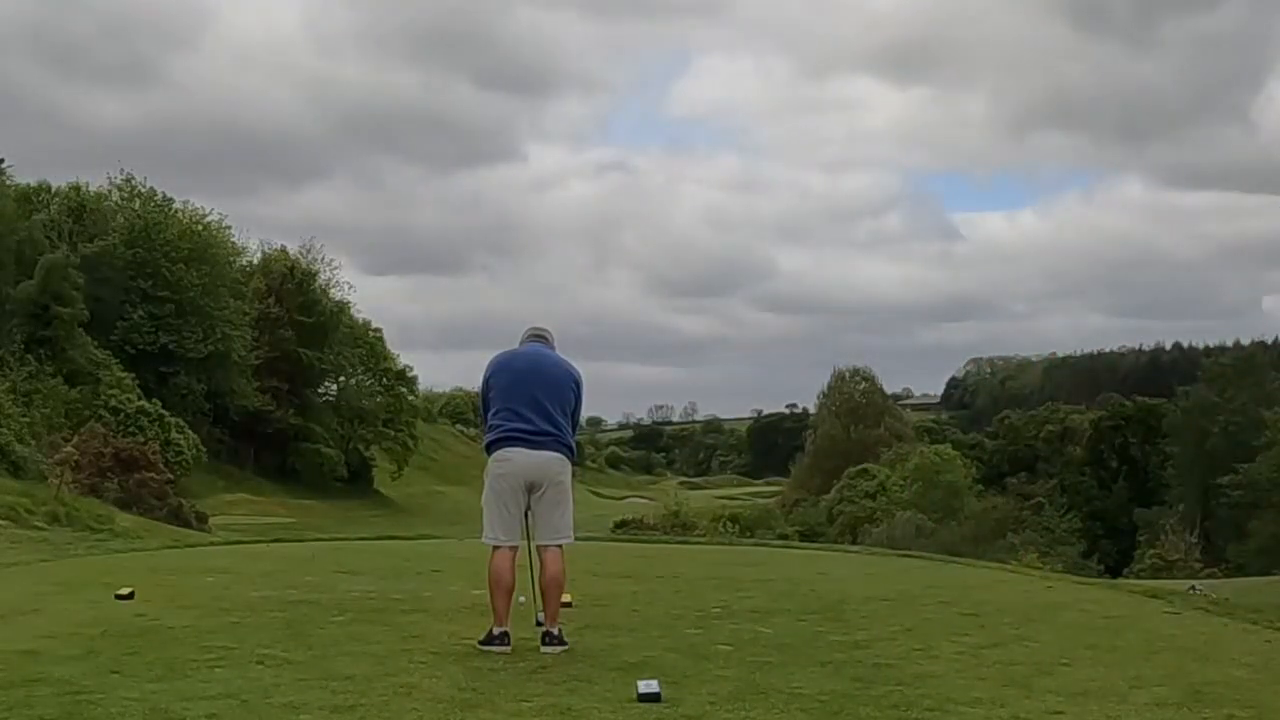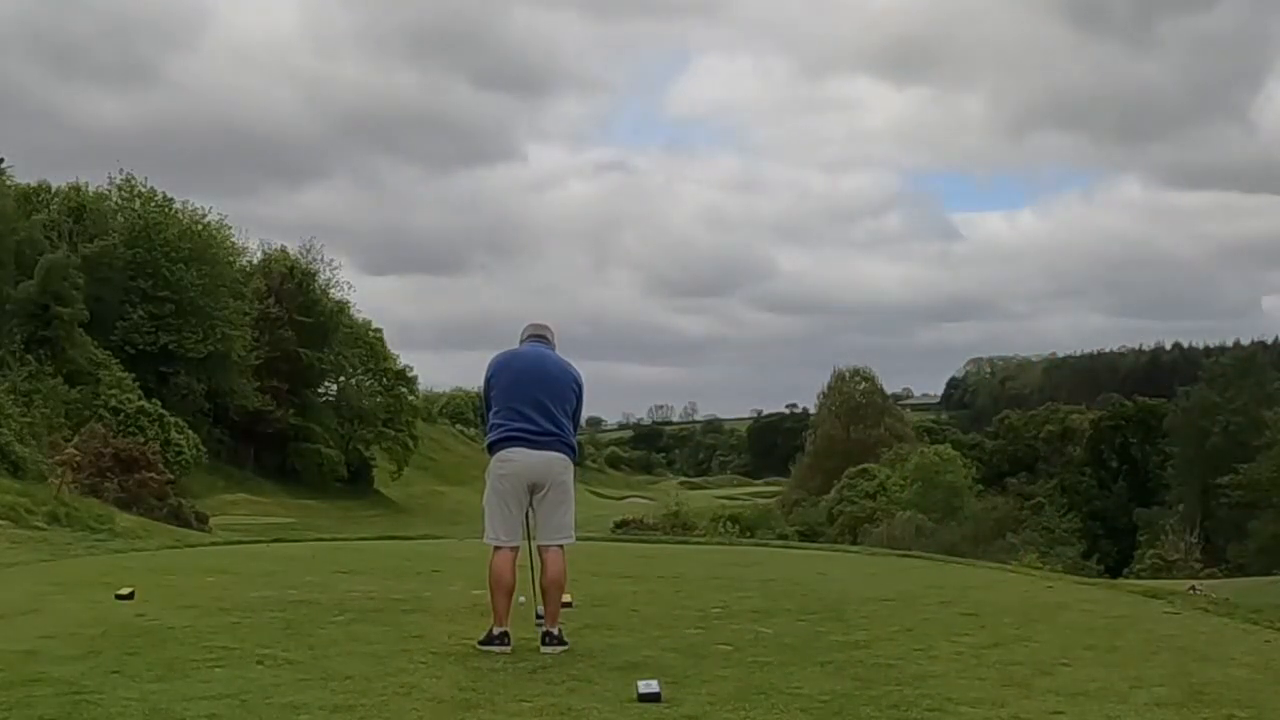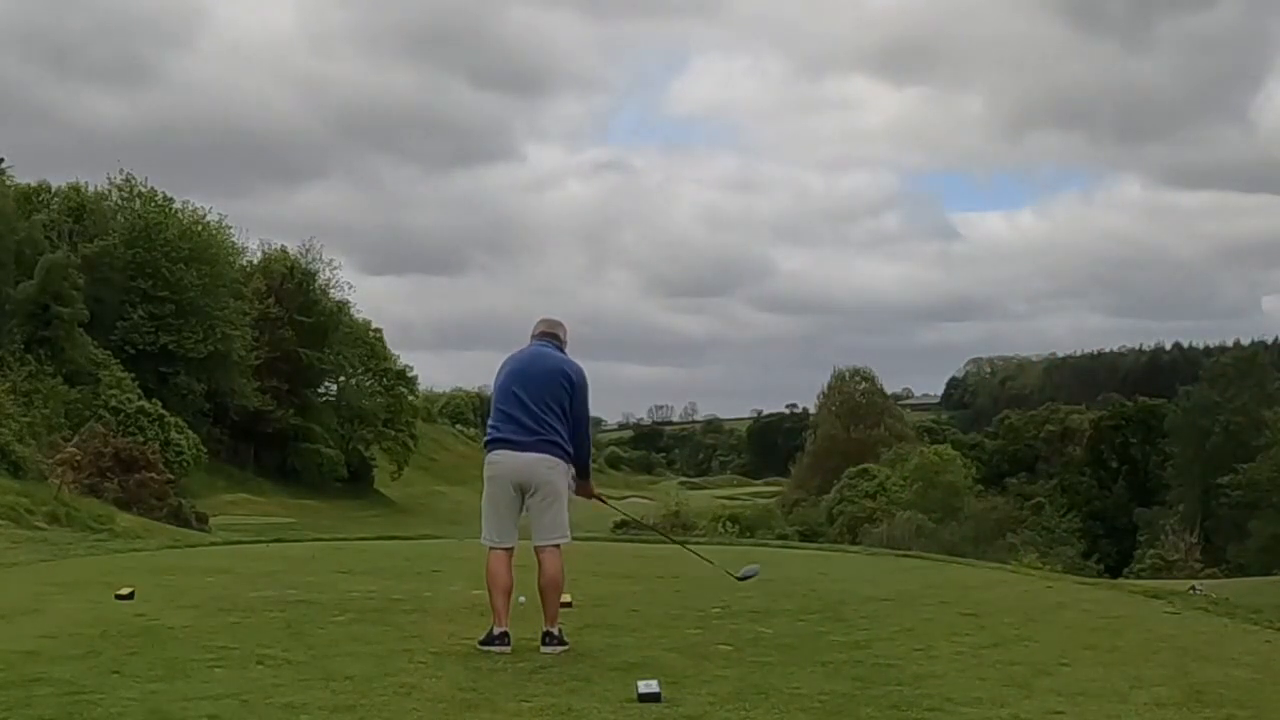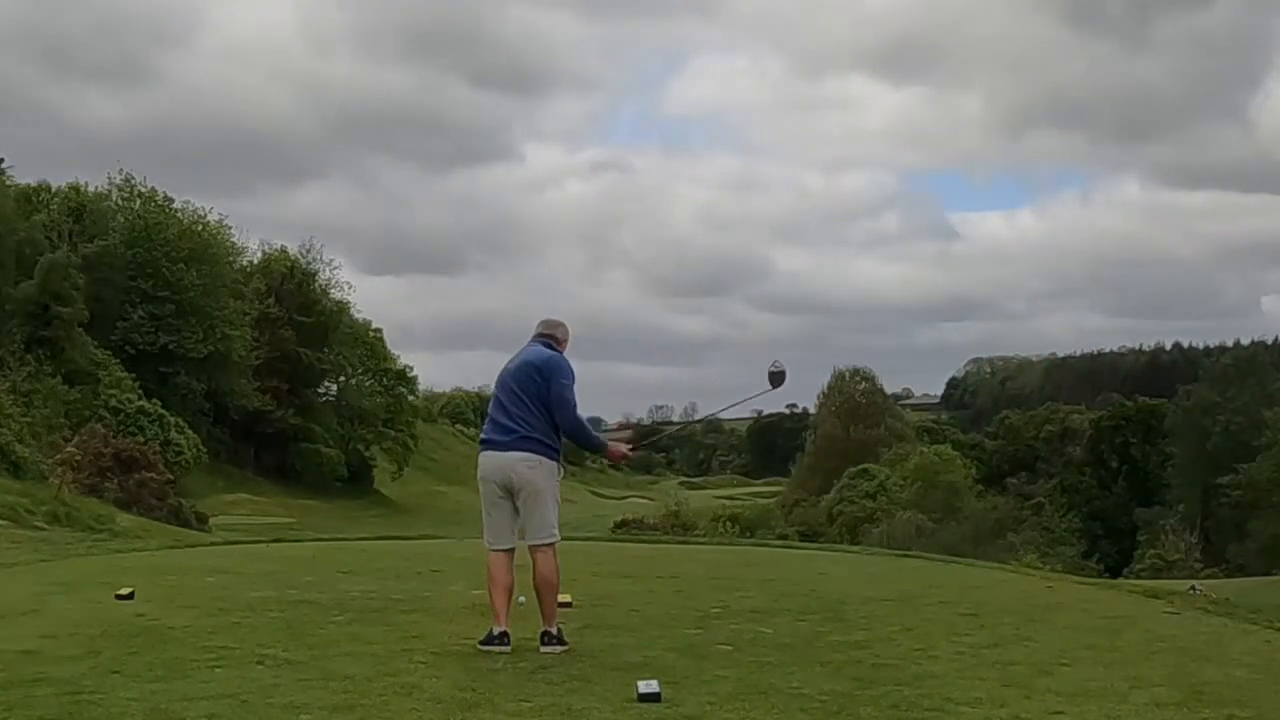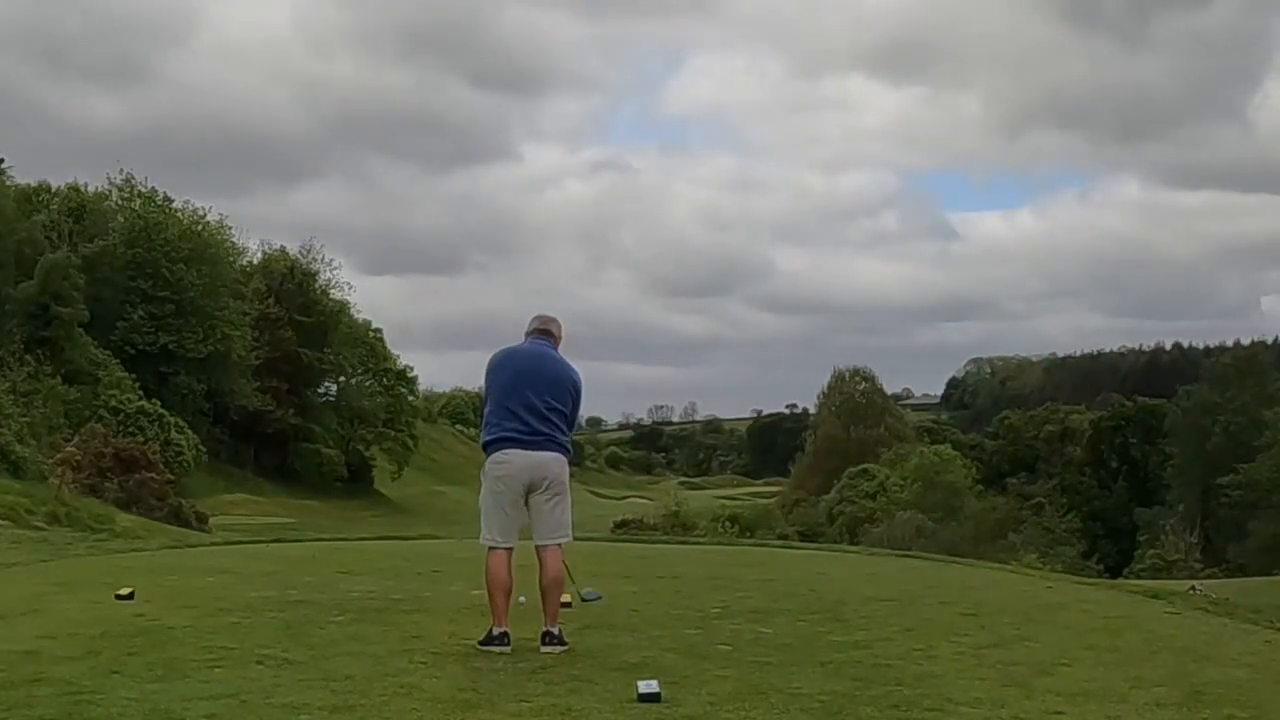
dt=0.7s
person 1, frame 1
left shoulder: (498, 363)
right shoulder: (569, 371)
left elbow: (485, 416)
left hip: (507, 457)
right hip: (554, 460)
left knee: (503, 546)
right knee: (552, 546)
left ankle: (500, 631)
right ankle: (551, 631)
person 1, frame 2
left shoulder: (500, 362)
right shoulder: (569, 372)
left elbow: (488, 414)
left hip: (509, 457)
right hip: (556, 460)
left knee: (504, 546)
right knee: (552, 547)
left ankle: (500, 631)
right ankle: (551, 631)
person 1, frame 3
left shoulder: (510, 364)
right shoulder: (571, 370)
right elbow: (580, 429)
right wrist: (583, 477)
left hip: (501, 458)
right hip: (547, 462)
left knee: (499, 546)
right knee: (549, 547)
left ankle: (499, 630)
right ankle: (551, 631)
person 1, frame 4
left shoulder: (513, 364)
right shoulder: (555, 363)
right elbow: (566, 419)
left wrist: (599, 443)
right wrist: (604, 447)
left hip: (491, 459)
right hip: (532, 461)
left knee: (500, 547)
right knee: (543, 546)
left ankle: (499, 630)
right ankle: (550, 631)
person 1, frame 5
left shoulder: (500, 359)
right shoulder: (569, 373)
left hip: (504, 458)
right hip: (550, 460)
left knee: (499, 546)
right knee: (550, 547)
left ankle: (499, 631)
right ankle: (551, 631)
